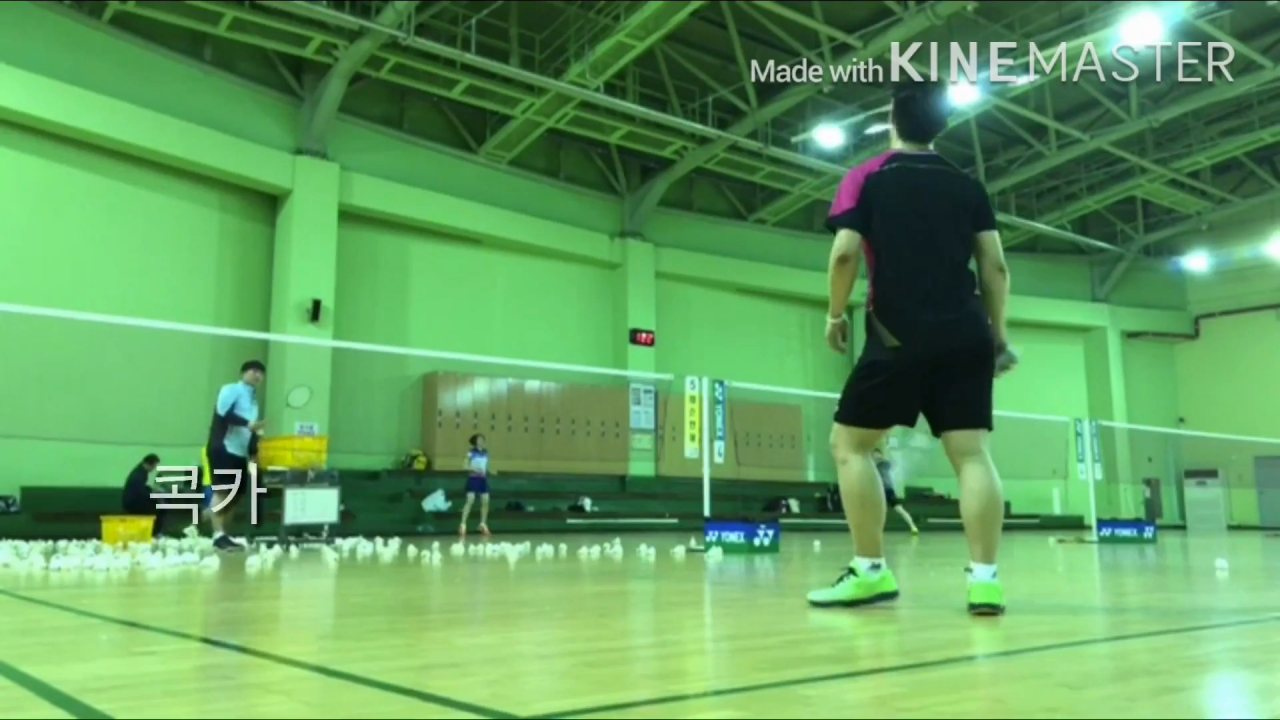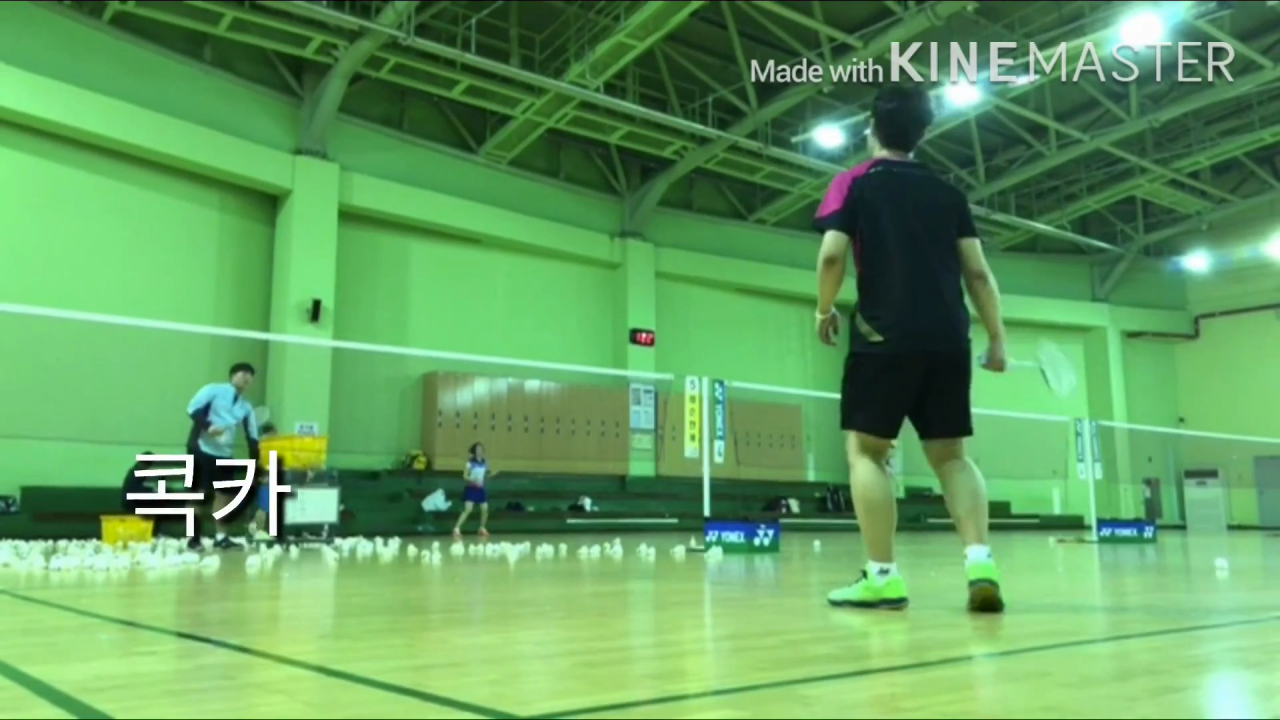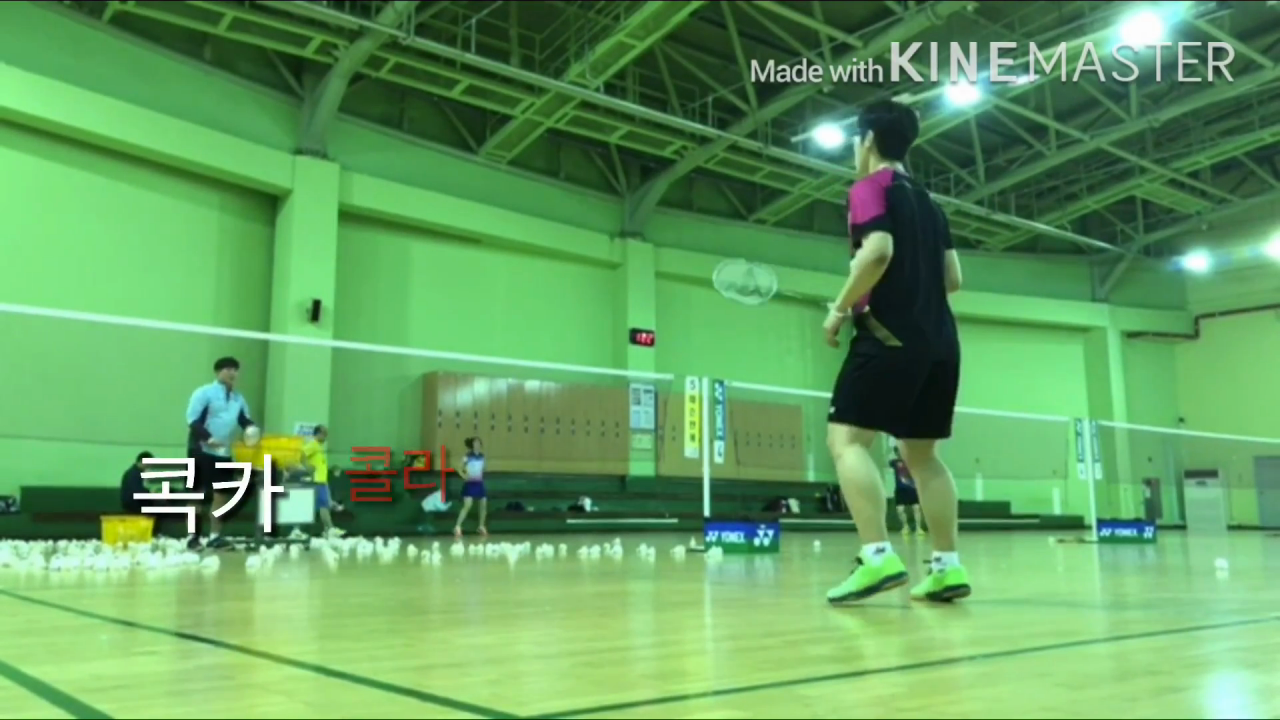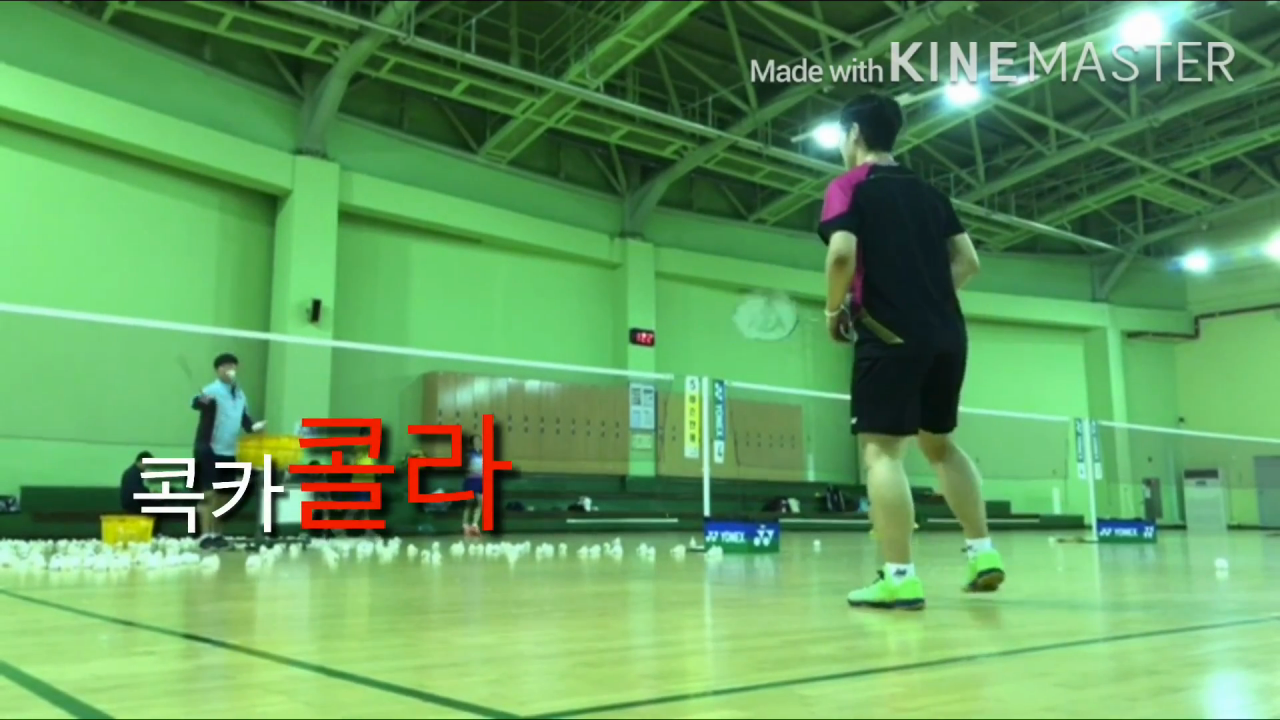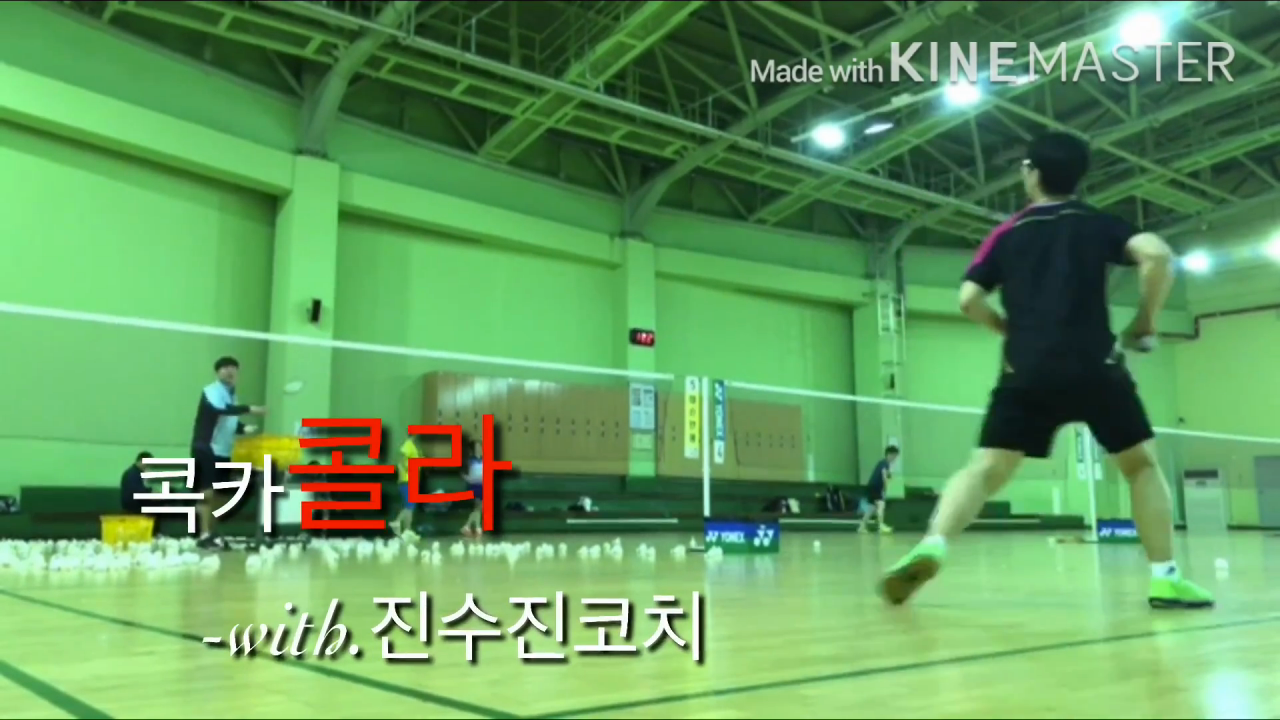
dt=0.7s
person 1, frame 1
left shoulder: (866, 179)
right shoulder: (968, 187)
left elbow: (846, 253)
right elbow: (995, 267)
left wrist: (836, 314)
right wrist: (998, 332)
left hip: (897, 338)
right hip: (966, 338)
left knee: (850, 444)
right knee: (971, 453)
left ankle: (870, 571)
right ankle: (985, 578)
person 1, frame 2
left shoulder: (853, 183)
right shoulder: (948, 193)
left elbow: (832, 254)
right elbow: (978, 273)
left wrist: (824, 310)
right wrist: (995, 338)
left hip: (882, 337)
right hip: (948, 338)
left knee: (866, 450)
right knee: (949, 454)
left ankle: (882, 577)
right ankle: (980, 560)
person 1, frame 3
left shoulder: (871, 189)
right shoulder: (927, 202)
left elbow: (878, 253)
right elbow: (952, 278)
left wrist: (841, 308)
left hip: (889, 339)
right hip: (939, 342)
left knee: (847, 439)
right knee: (921, 454)
left ankle: (877, 557)
right ankle: (948, 567)
person 1, frame 4
left shoulder: (848, 187)
right shoulder: (927, 192)
left elbow: (842, 252)
right elbow: (967, 261)
left wrist: (834, 308)
left hip: (890, 336)
right hip: (948, 334)
left knee: (880, 451)
right knee: (939, 444)
left ankle: (898, 578)
right ankle: (982, 552)
person 1, frame 5
left shoulder: (1005, 235)
right shoulder: (1101, 223)
left elbow: (969, 300)
right elbow: (1158, 255)
right wrist: (1146, 320)
left hip: (1026, 371)
right hip: (1094, 367)
left knee: (986, 469)
right knee: (1141, 465)
left ankle: (930, 549)
right ankle: (1166, 576)
person 2, frame 1
left shoulder: (254, 401)
right shoulder: (231, 390)
right elbow: (223, 412)
left wrist: (253, 454)
right wrist: (247, 423)
left hip: (240, 453)
right hip: (222, 448)
left knee: (234, 495)
right knee: (220, 492)
left ankle: (223, 535)
right ankle: (218, 536)
person 2, frame 2
left shoulder: (246, 406)
right shoulder: (213, 390)
left elbow: (252, 436)
right elbow: (193, 409)
left wrist: (256, 462)
right wrist: (208, 427)
left hip: (224, 454)
right hip: (201, 449)
left knee: (224, 494)
right knee: (197, 493)
left ankle: (221, 536)
right ankle: (194, 537)
person 2, frame 3
left shoulder: (238, 399)
right shoulder: (204, 393)
left elbow: (245, 420)
right elbow: (192, 419)
left wrist: (250, 428)
right wrist: (207, 438)
left hip: (224, 454)
right hip: (202, 451)
left knee: (221, 495)
right knee: (197, 493)
left ankle: (215, 536)
right ankle: (193, 537)
person 2, frame 4
left shoulder: (240, 394)
right shoulder: (212, 390)
left elbow: (244, 416)
right elbow: (197, 403)
left wrist: (252, 426)
right wrist: (202, 400)
left hip: (229, 452)
right hip: (209, 450)
left knee: (222, 494)
right knee: (208, 493)
left ankle: (216, 534)
right ankle: (205, 536)
person 2, frame 5
left shoulder: (231, 394)
right shoulder: (212, 392)
right elbow: (221, 409)
left wrist: (243, 428)
right wrist: (249, 410)
left hip: (223, 452)
right hip: (206, 449)
left knee: (216, 494)
right knee: (206, 492)
left ankle: (210, 534)
right ankle: (204, 535)
